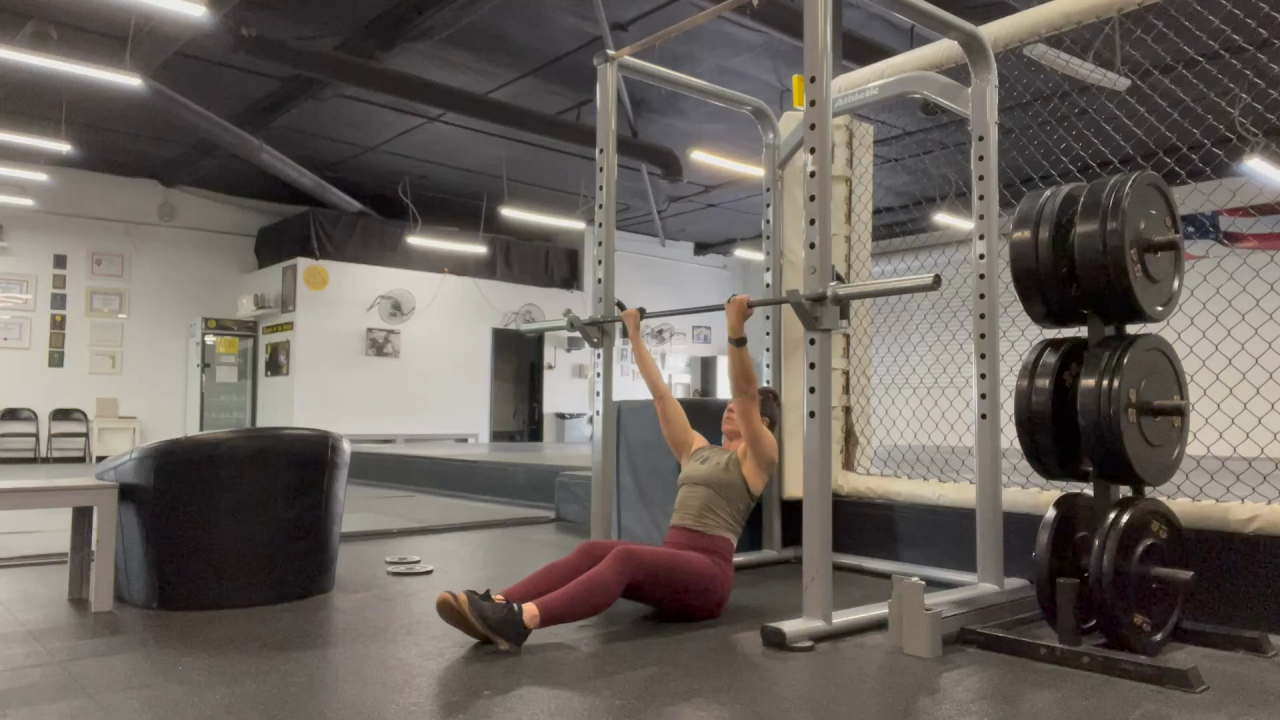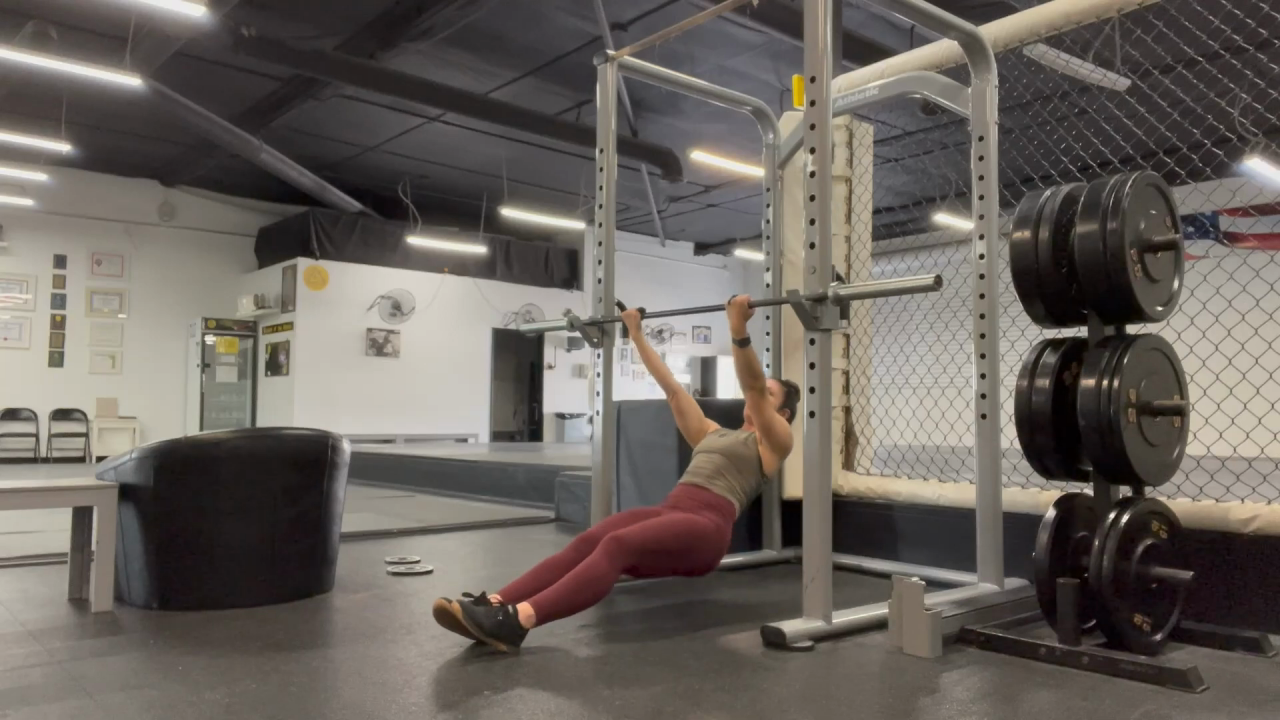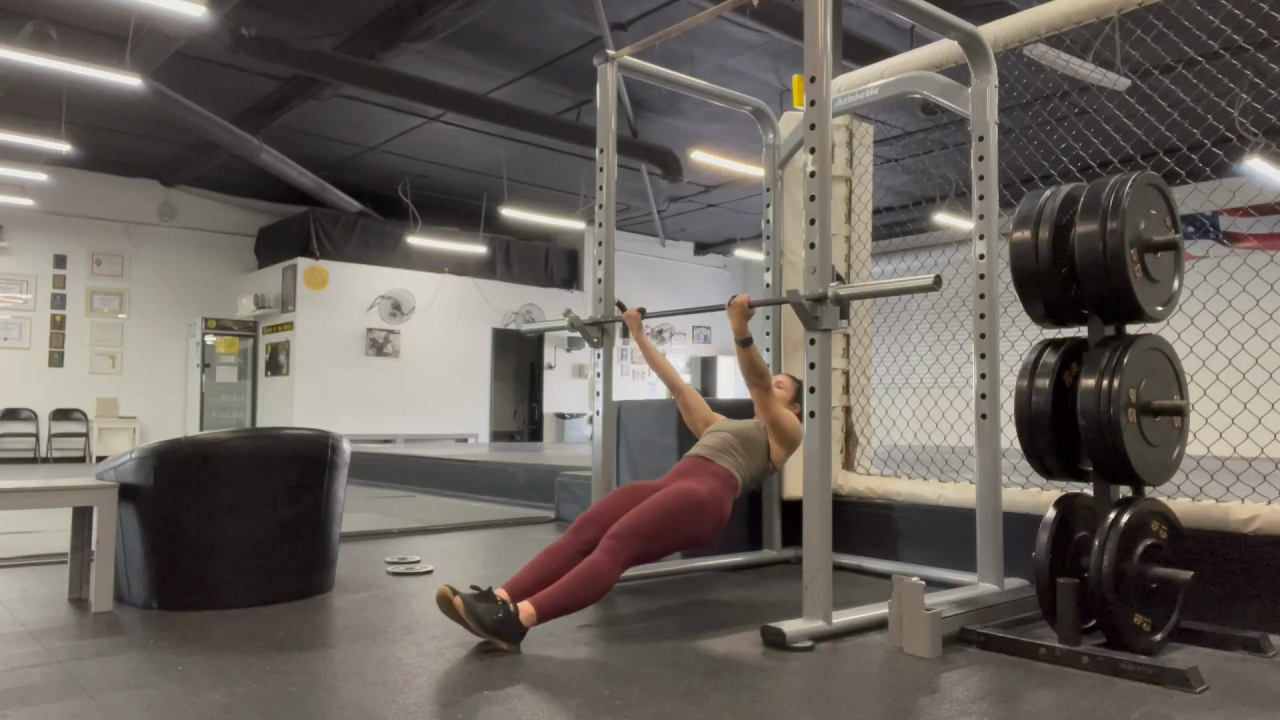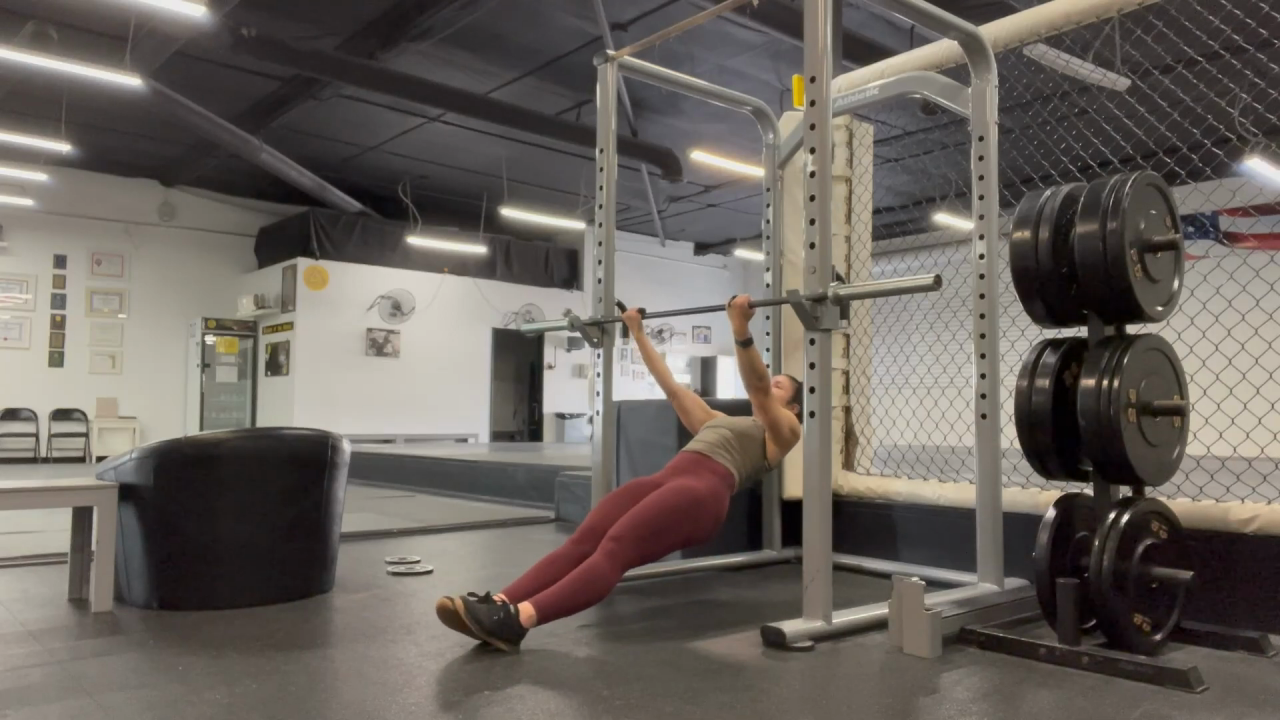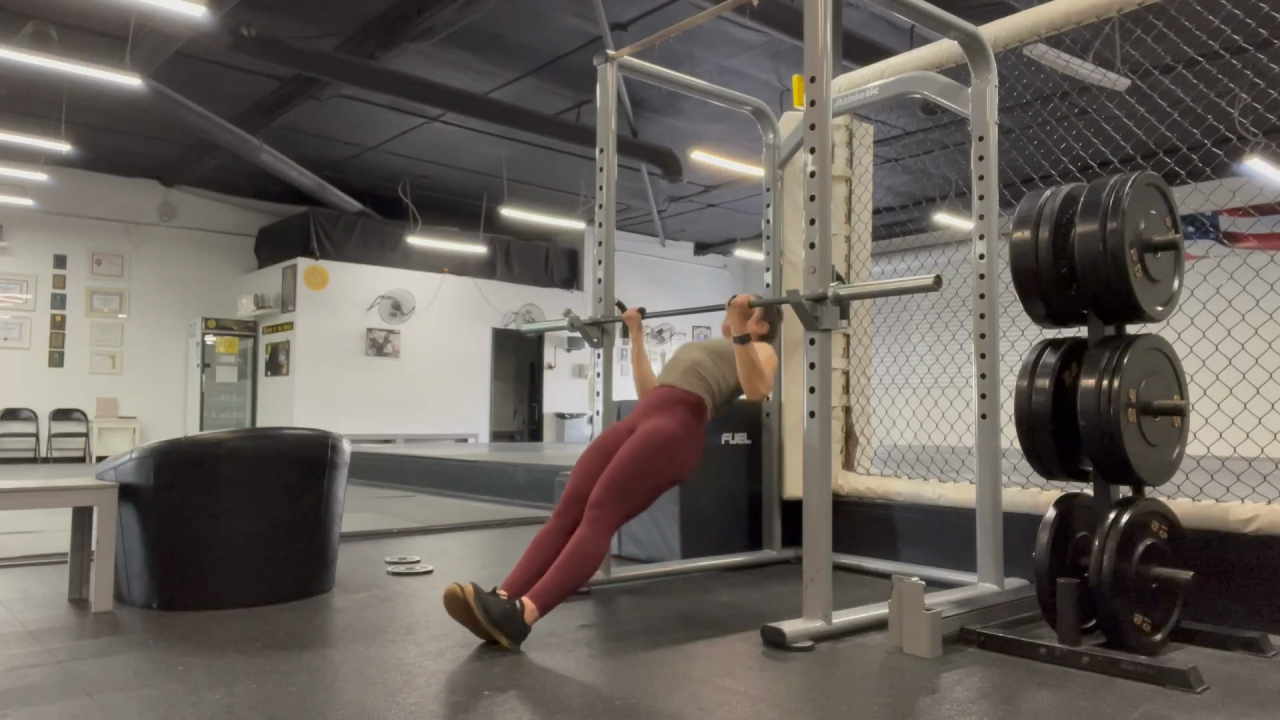
dt=0.4s
person 1, frame 1
left shoulder: (756, 458)
right shoulder: (697, 449)
left elbow: (747, 394)
right elbow: (661, 394)
left wrist: (736, 331)
right wrist: (635, 335)
left hip: (707, 570)
right hip: (672, 556)
left knee: (625, 559)
right knee: (591, 552)
left ankle: (518, 622)
right ankle: (497, 607)
person 1, frame 2
left shoulder: (775, 442)
right shoulder: (713, 433)
left elbow: (754, 387)
right elbow: (673, 390)
left wrist: (739, 330)
right wrist: (637, 334)
left hip: (704, 527)
right hip: (669, 513)
left knee: (615, 547)
right knee: (581, 546)
left ankle: (516, 622)
right ankle: (491, 607)
person 1, frame 3
left shoulder: (786, 433)
right shoulder: (721, 424)
left elbow: (759, 384)
right elbow: (678, 387)
left wrist: (741, 330)
right wrist: (639, 334)
left hip: (705, 495)
right hip: (670, 482)
left knee: (617, 545)
right knee: (584, 531)
left ankle: (514, 619)
right ankle: (498, 600)
person 1, frame 4
left shoulder: (784, 430)
right shoulder: (721, 421)
left elbow: (759, 395)
right elbow: (673, 388)
left wrist: (742, 331)
right wrist: (639, 335)
left hip: (701, 491)
right hip: (664, 478)
left knee: (615, 548)
right knee: (582, 542)
left ankle: (516, 621)
right ankle: (496, 606)
person 1, frame 5
left shoulder: (760, 350)
right shoulder: (705, 348)
left elbow: (756, 391)
right elbow: (646, 390)
left wrist: (742, 331)
right wrist: (636, 334)
left hip: (677, 427)
right hip: (638, 419)
left knee: (598, 515)
right knee: (567, 513)
left ankle: (521, 616)
right ankle: (502, 601)
